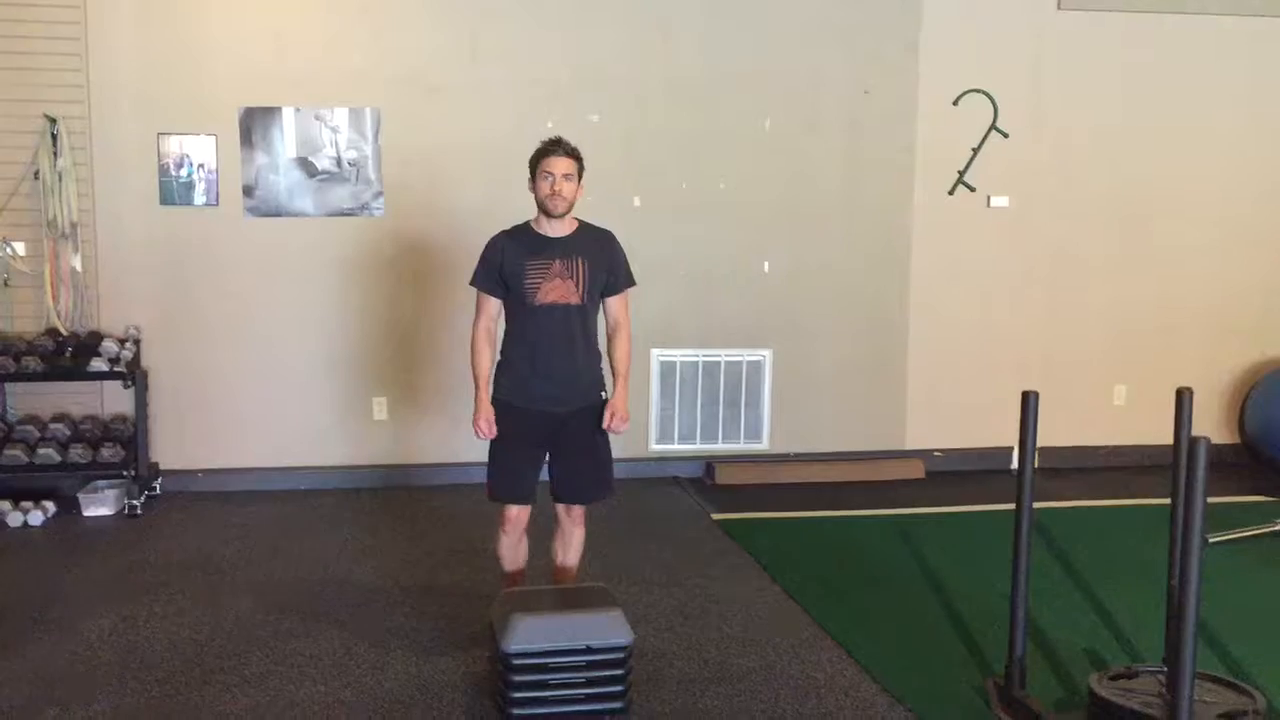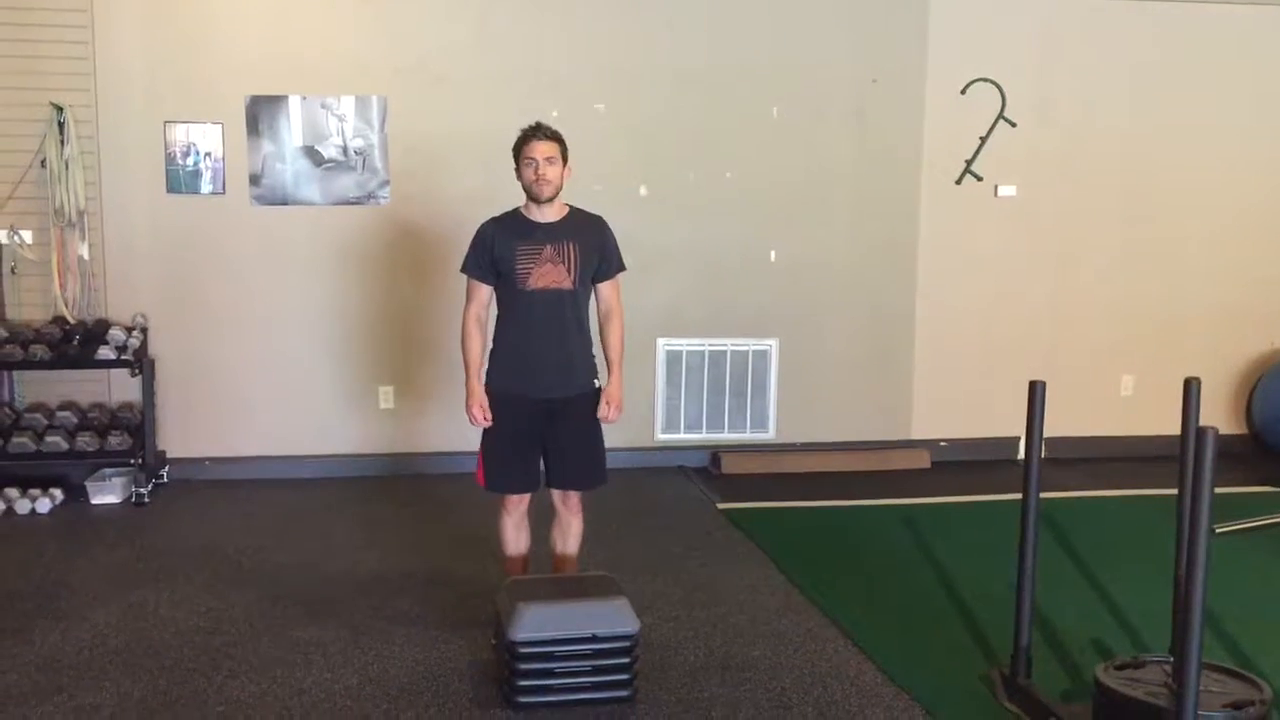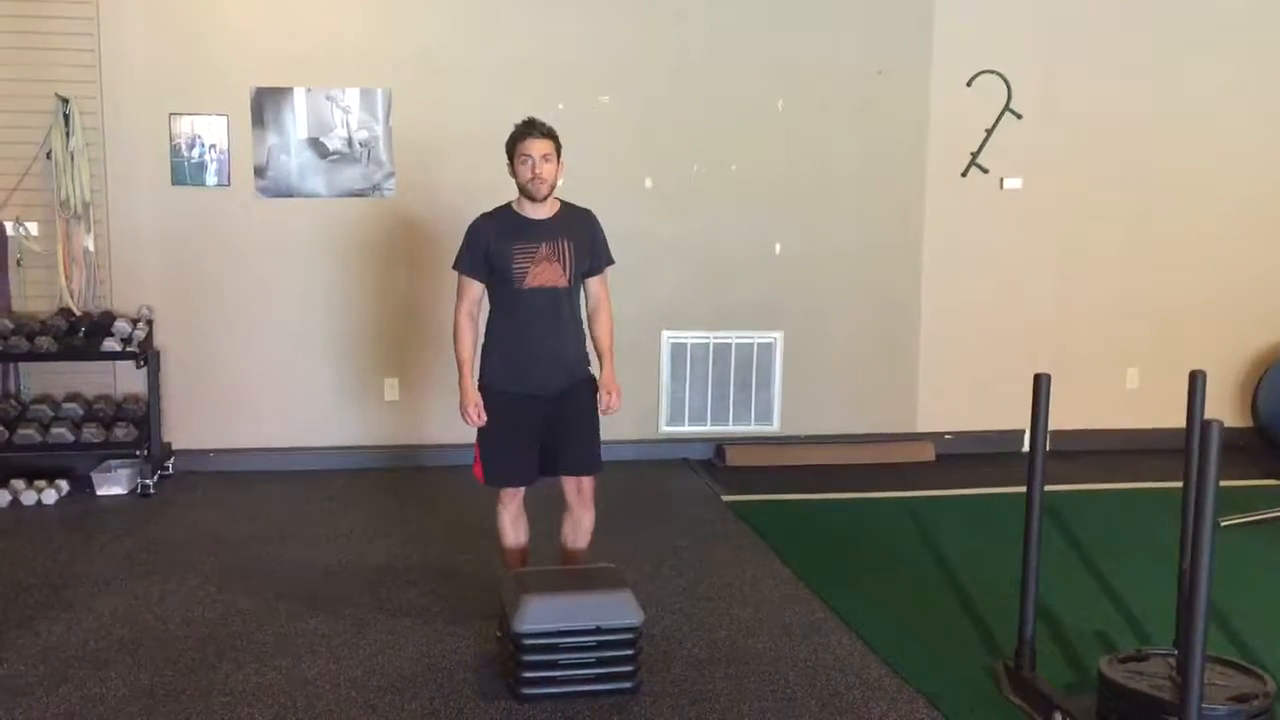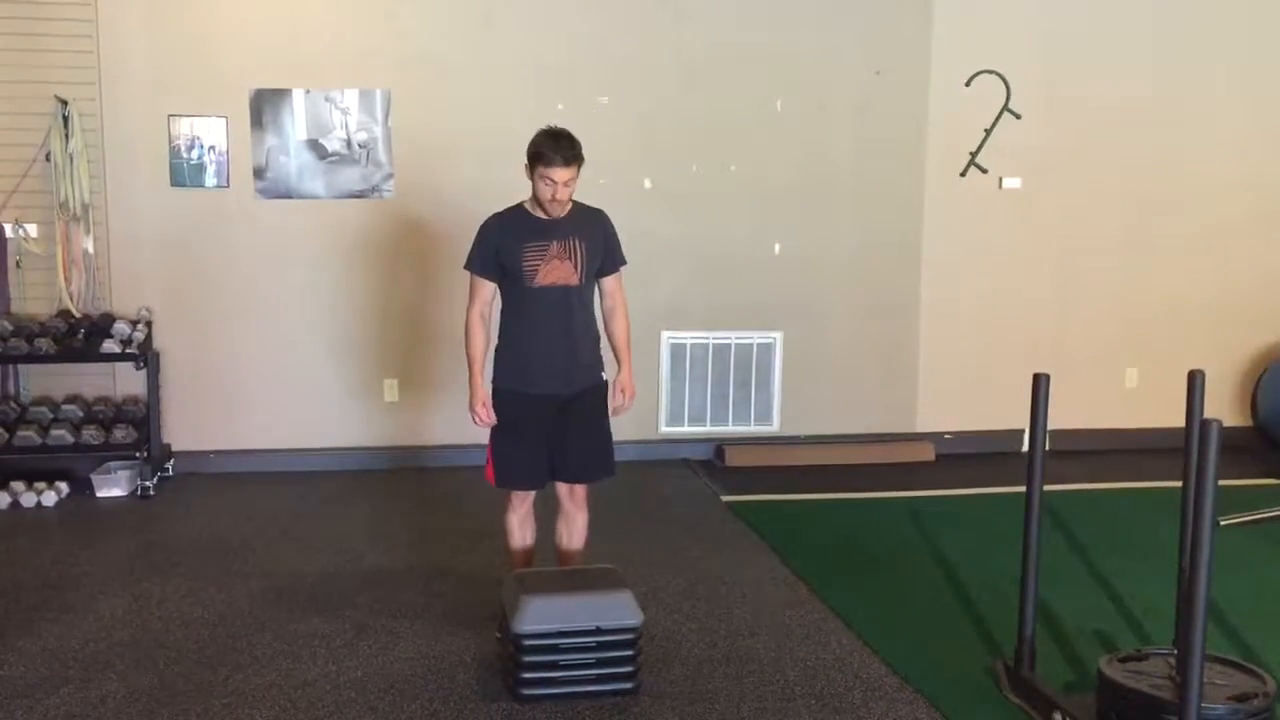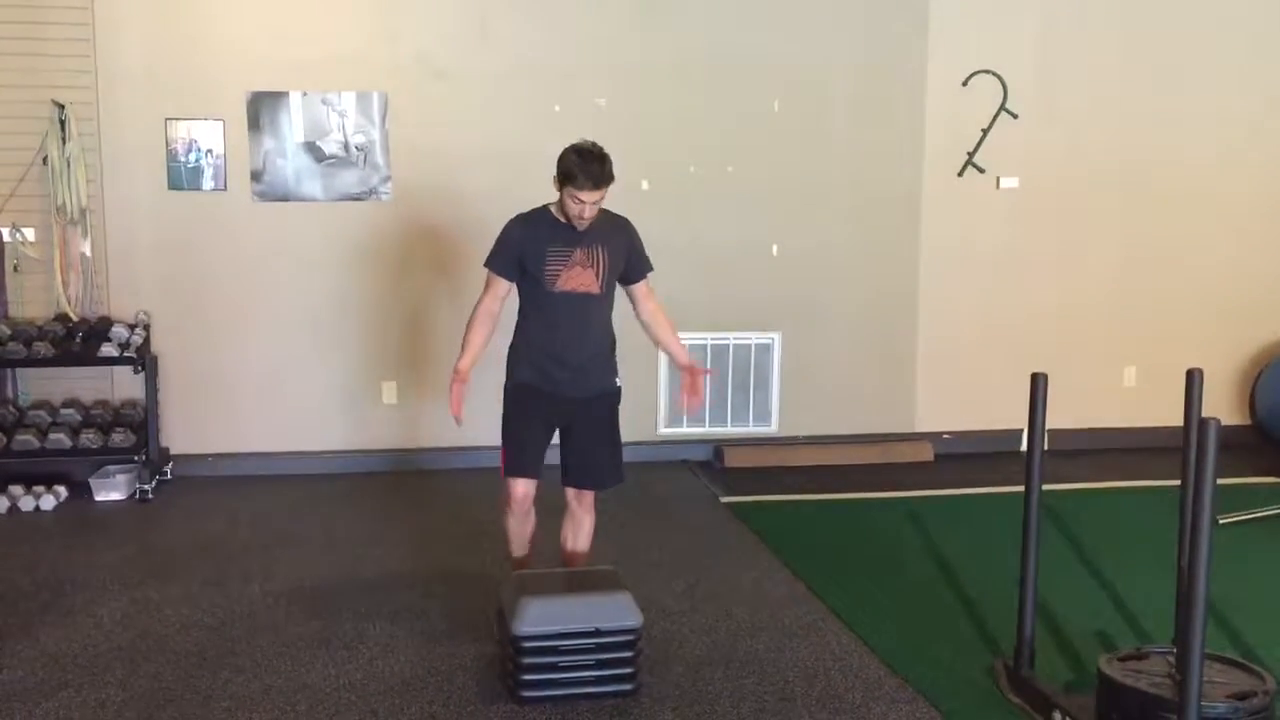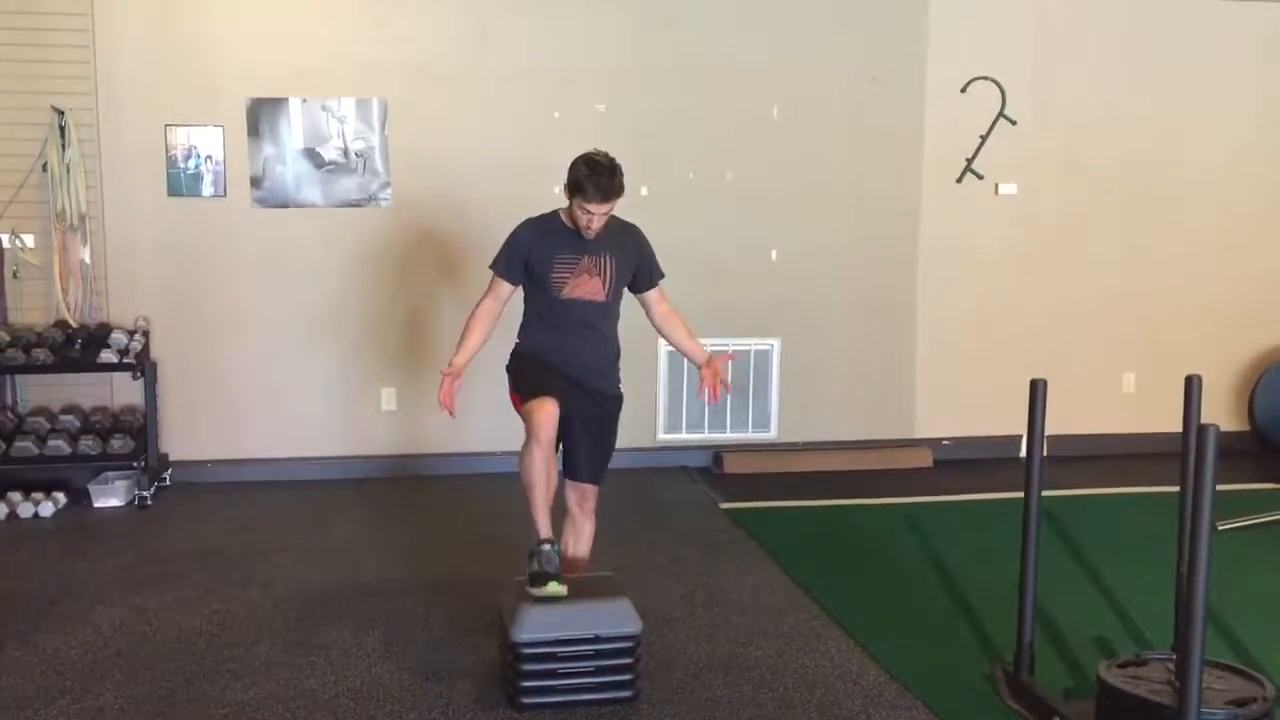
dt=0.5s
person 1, frame 1
left shoulder: (602, 246)
right shoulder: (504, 247)
left elbow: (618, 323)
right elbow: (484, 326)
left wrist: (620, 390)
right wrist: (482, 396)
left hip: (581, 404)
right hip: (517, 404)
left knee: (572, 512)
right knee: (513, 516)
person 1, frame 2
left shoulder: (593, 231)
right shoulder: (494, 234)
left elbow: (610, 309)
right elbow: (475, 313)
left wrist: (615, 378)
right wrist: (473, 384)
left hip: (575, 391)
right hip: (510, 392)
left knee: (569, 500)
right knee: (514, 500)
person 1, frame 3
left shoulder: (584, 225)
right shoulder: (487, 230)
left elbow: (598, 302)
right elbow: (466, 310)
left wrist: (608, 369)
right wrist: (466, 382)
left hip: (571, 383)
right hip: (506, 387)
left knee: (581, 491)
right knee: (511, 493)
person 1, frame 4
left shoulder: (596, 225)
right shoulder: (499, 230)
left elbow: (613, 300)
right elbow: (479, 310)
left wrist: (625, 367)
right wrist: (476, 381)
left hip: (583, 386)
right hip: (518, 388)
left knee: (574, 493)
right knee: (521, 496)
person 1, frame 5
left shoulder: (620, 233)
right shoulder: (523, 231)
left elbow: (645, 303)
right elbow: (490, 303)
left wrist: (682, 360)
right wrist: (463, 369)
left hip: (596, 386)
right hip: (532, 380)
left knee: (582, 496)
right knee: (520, 494)
person 1, frame 6
left shoulder: (630, 241)
right shoulder: (532, 235)
left elbow: (659, 308)
right elbow: (492, 302)
left wrist: (703, 359)
right wrist: (457, 365)
left hip: (599, 381)
right hip: (539, 362)
left knee: (583, 498)
right knee: (544, 421)
left ankle: (571, 593)
right ankle: (544, 549)
